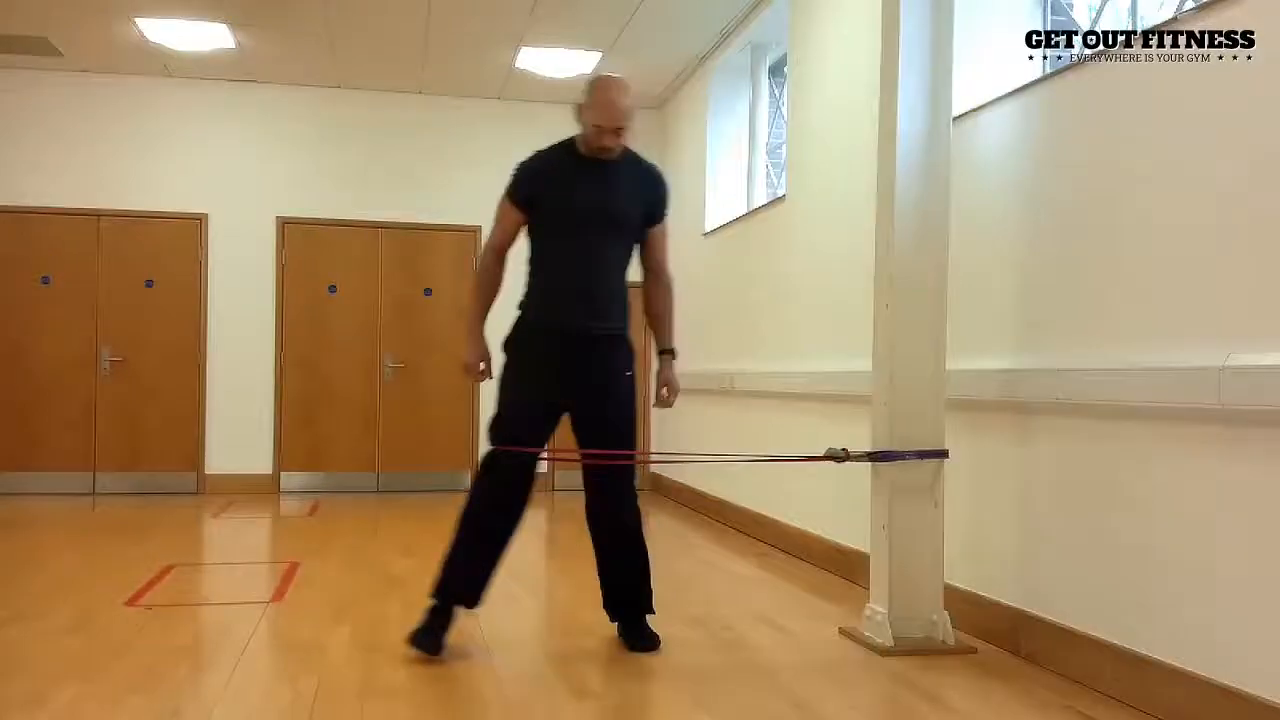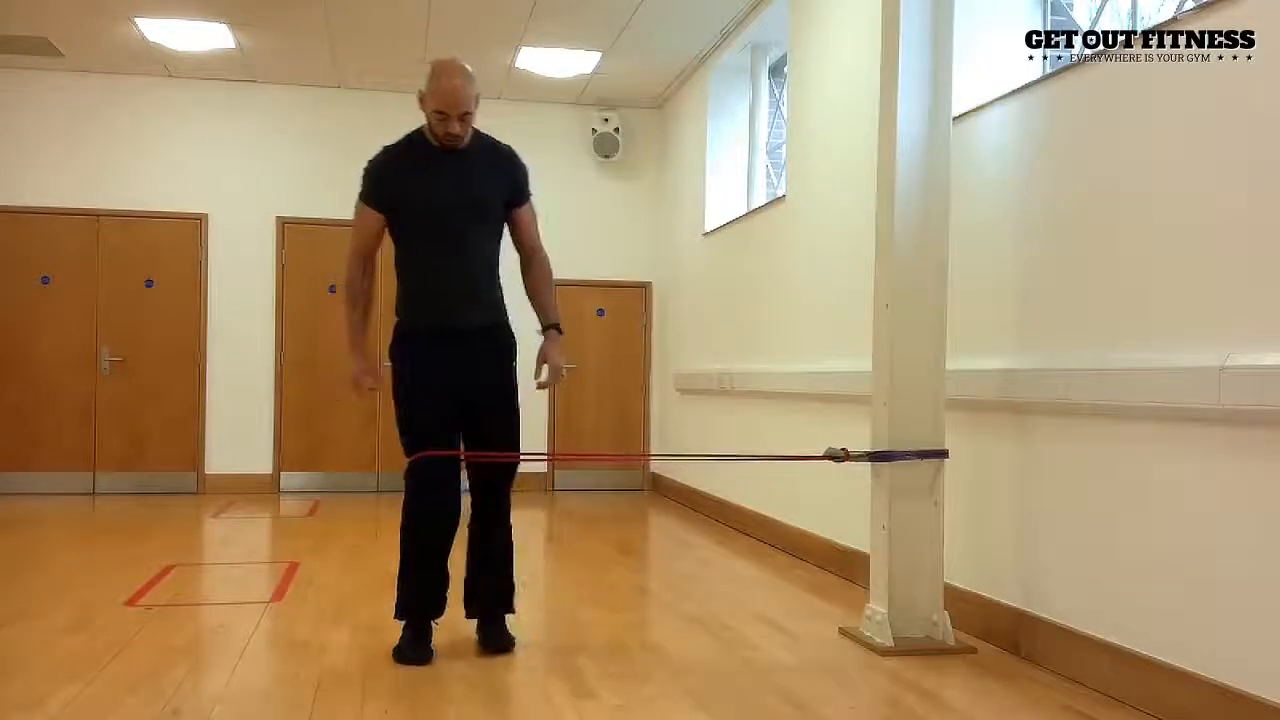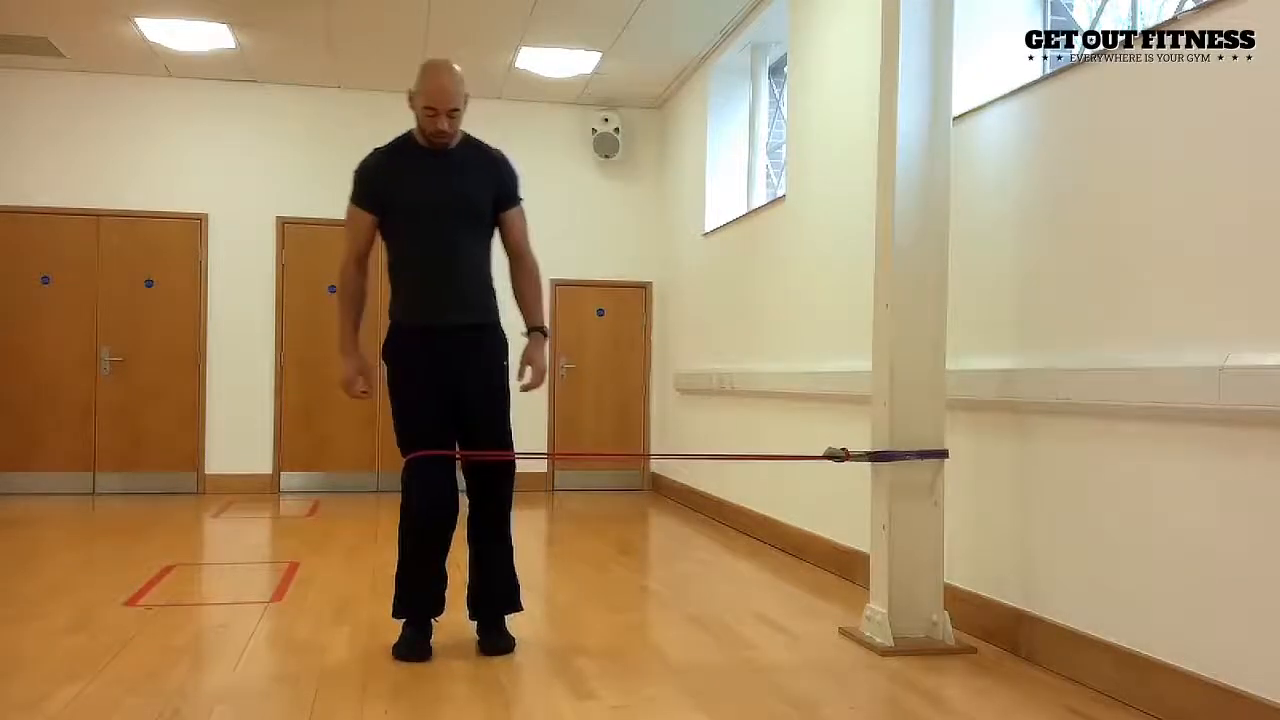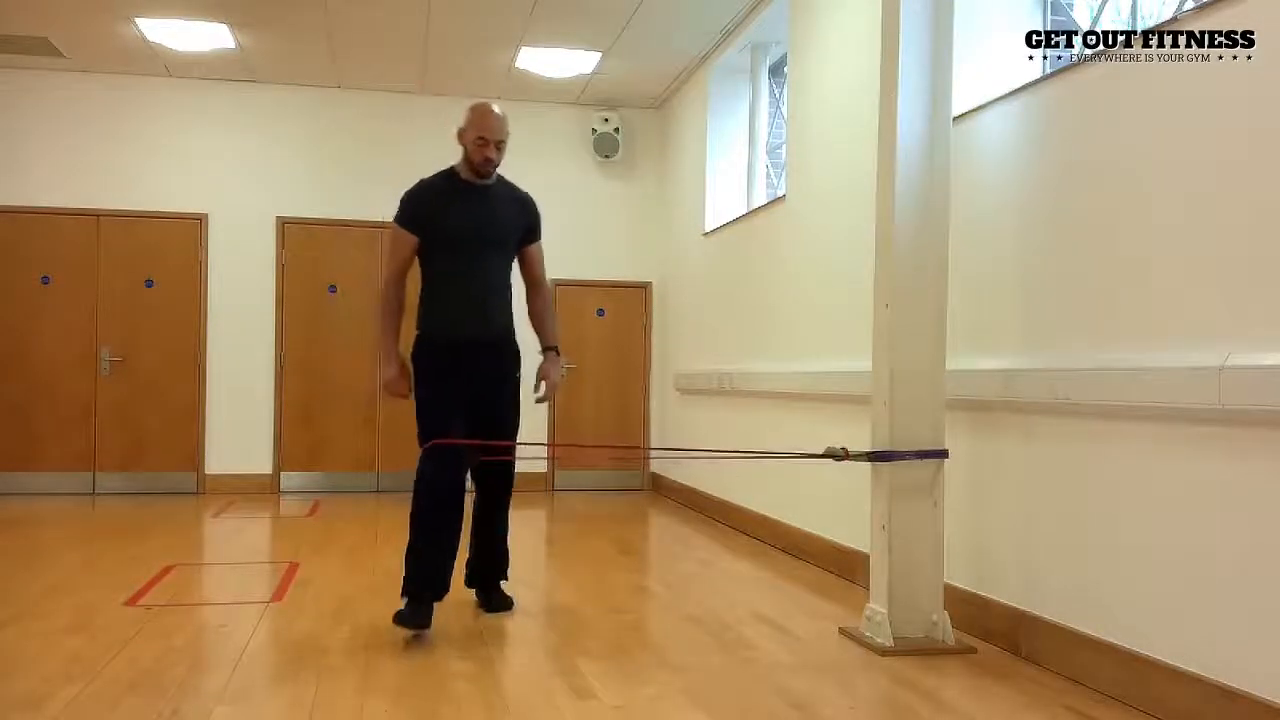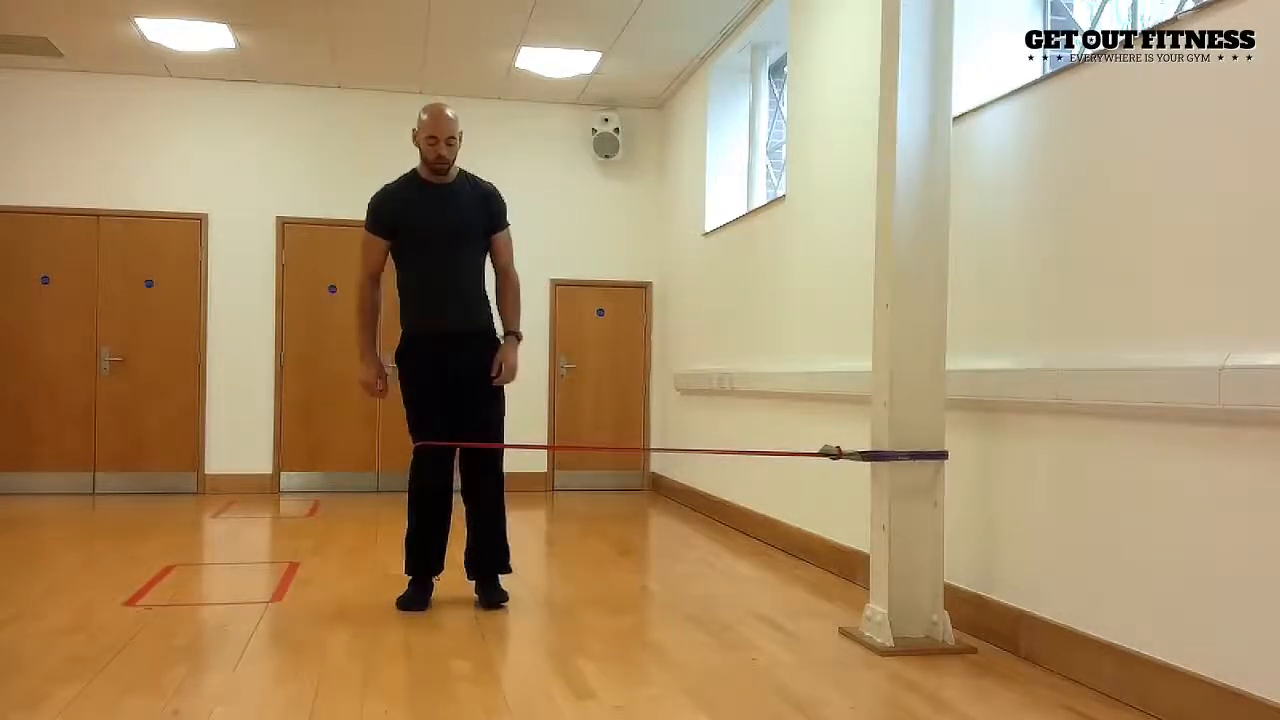
dt=1s
person 1, frame 1
left shoulder: (647, 182)
right shoulder: (540, 172)
left elbow: (657, 275)
right elbow: (495, 251)
left wrist: (665, 354)
right wrist: (473, 334)
left hip: (608, 349)
right hip: (538, 343)
left knee: (614, 483)
right knee: (506, 470)
left ankle: (630, 612)
right ankle: (447, 605)
person 1, frame 2
left shoulder: (504, 164)
right shoulder: (390, 168)
left elbow: (532, 253)
right elbow: (361, 261)
left wrist: (552, 331)
right wrist: (359, 345)
left hip: (490, 341)
right hip: (420, 344)
left knee: (494, 479)
right knee: (431, 482)
left ankle: (491, 611)
right ankle: (418, 618)
person 1, frame 3
left shoulder: (493, 167)
right shoulder: (380, 170)
left elbow: (520, 256)
right elbow: (354, 263)
left wrist: (536, 334)
right wrist: (349, 349)
left hip: (482, 341)
right hip: (412, 345)
left knee: (492, 477)
right knee: (427, 483)
left ankle: (492, 612)
right ankle: (417, 616)
person 1, frame 4
left shoulder: (520, 205)
right shoulder: (425, 198)
left elbow: (536, 285)
right elbow: (394, 278)
left wrist: (551, 352)
right wrist: (390, 354)
left hip: (499, 355)
right hip: (438, 355)
left knee: (496, 472)
right knee: (442, 468)
left ankle: (486, 578)
right ankle: (421, 594)
person 1, frame 5
left shoulder: (485, 197)
right shoulder: (390, 201)
left elbow: (506, 273)
right elbow: (369, 282)
left wrist: (511, 337)
right wrist: (367, 355)
left hip: (478, 346)
right hip: (421, 349)
left knee: (484, 461)
right knee: (430, 463)
left ankle: (487, 573)
right ankle: (421, 575)
